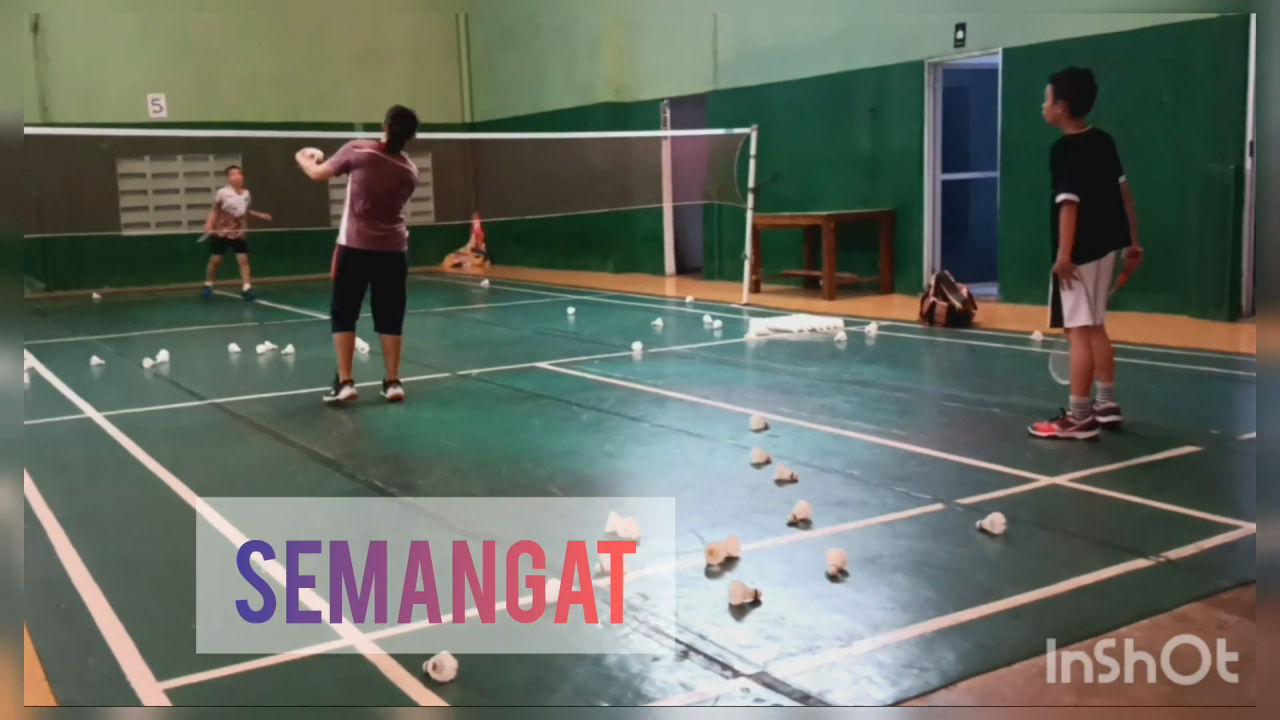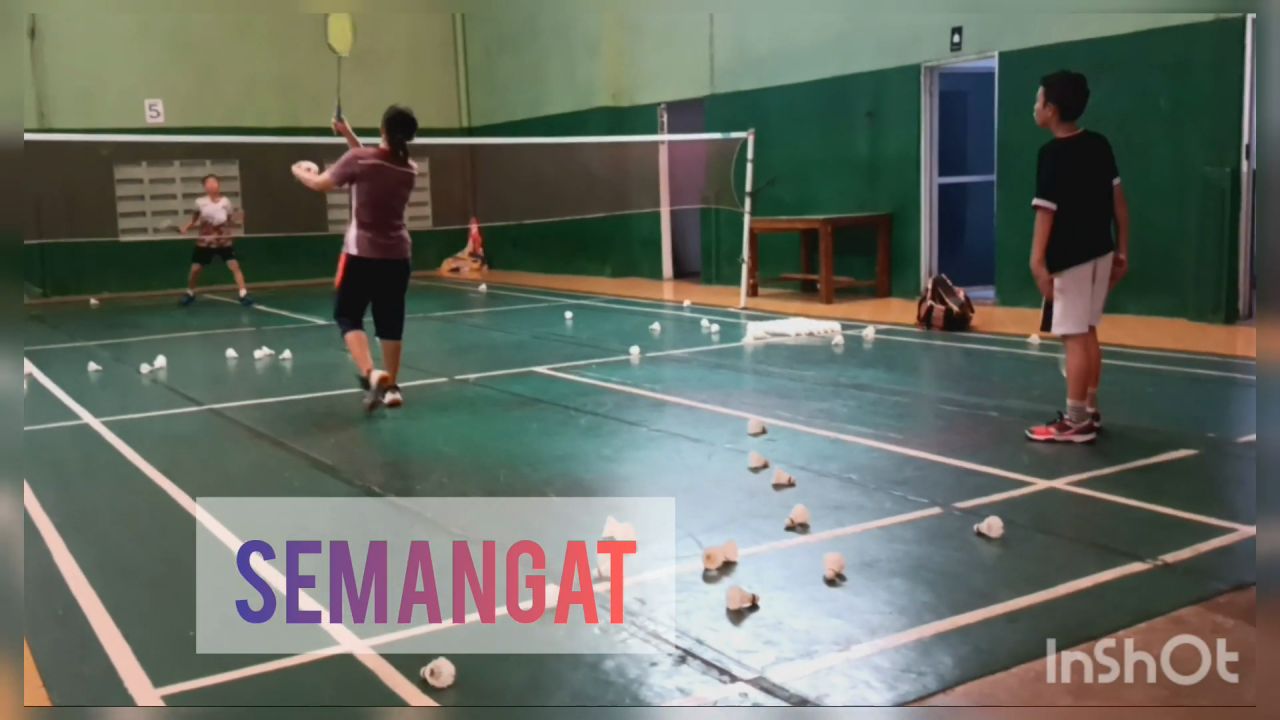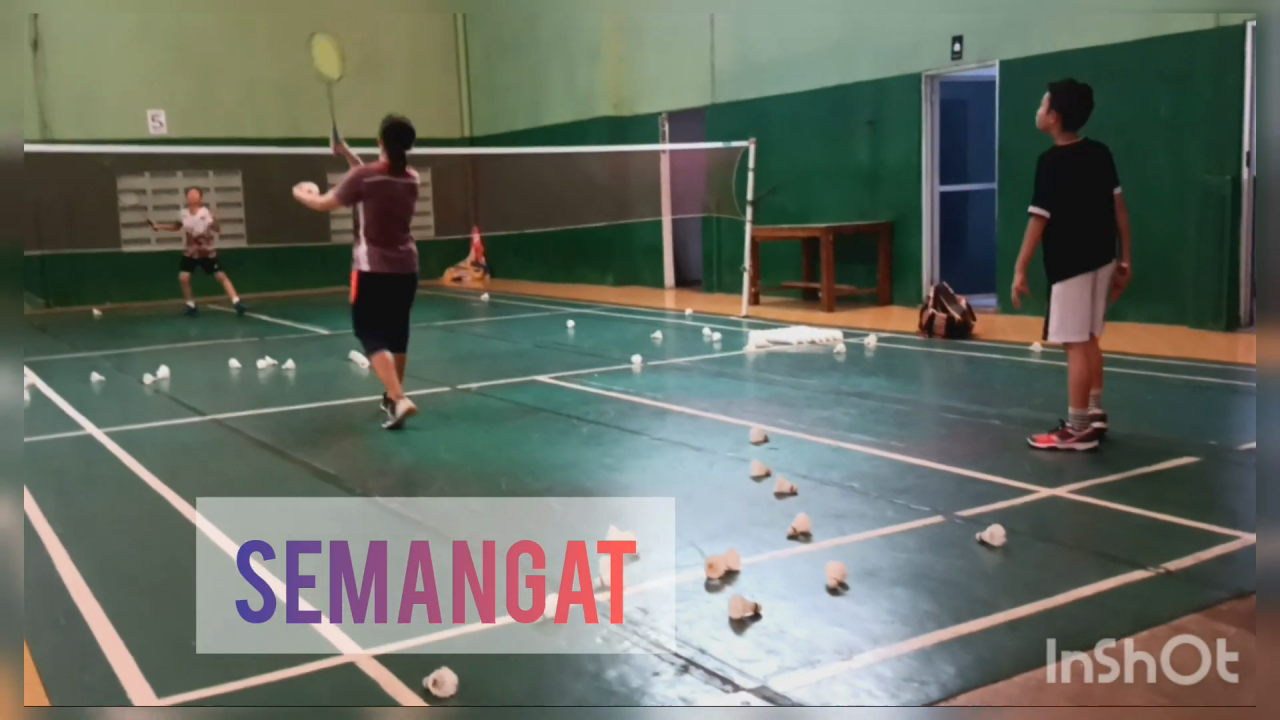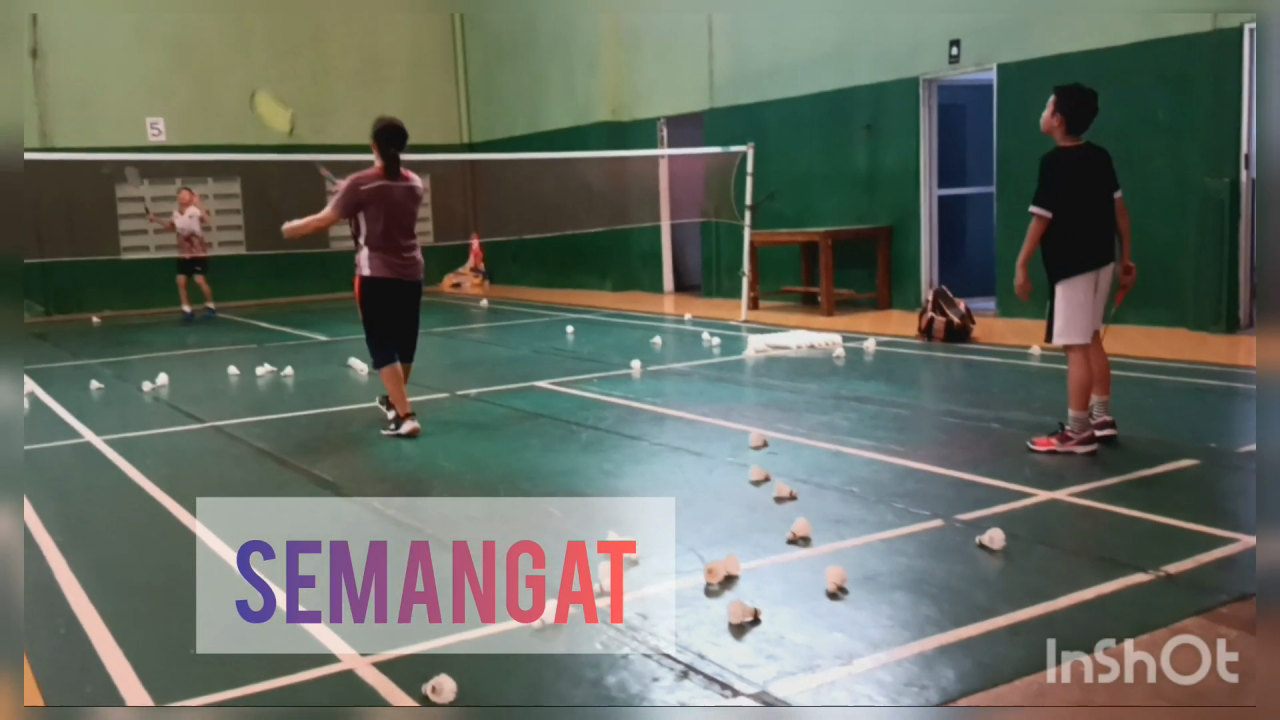
dt=0.2s
person 1, frame 1
left shoulder: (1064, 149)
right shoulder: (1104, 142)
left elbow: (1069, 206)
right elbow: (1123, 193)
left wrist: (1063, 255)
right wrist: (1132, 241)
left hip: (1080, 253)
right hip: (1105, 246)
left knee: (1077, 331)
right knee: (1094, 326)
left ankle: (1079, 417)
right ankle: (1106, 403)
person 1, frame 2
left shoulder: (1052, 153)
right shoulder: (1099, 144)
left elbow: (1046, 211)
right elbow: (1118, 199)
left wrist: (1037, 261)
right wrist: (1121, 249)
left hip: (1071, 257)
right hip: (1100, 251)
left knee: (1073, 337)
right knee: (1087, 331)
left ankle: (1076, 421)
right ankle: (1089, 409)
person 1, frame 3
left shoulder: (1051, 161)
right shoulder: (1100, 153)
left elbow: (1039, 219)
right elbow: (1119, 208)
left wrist: (1020, 270)
right wrist: (1124, 257)
left hip: (1071, 264)
right hip: (1101, 258)
left knee: (1075, 343)
right knee: (1089, 339)
left ankle: (1078, 429)
right ankle: (1095, 412)
person 1, frame 4
left shoulder: (1054, 162)
right shoulder: (1100, 157)
left elbow: (1041, 219)
right elbow: (1120, 209)
left wrist: (1021, 265)
right wrist: (1126, 257)
left hip: (1071, 265)
right hip: (1101, 260)
left knee: (1075, 346)
right knee: (1091, 339)
left ankle: (1078, 432)
right ankle: (1102, 417)
person 2, frame 1
left shoulder: (358, 150)
right shoulder: (410, 171)
left elbow: (319, 173)
left wrist: (304, 157)
left hip: (355, 246)
right hip: (393, 250)
left knee: (343, 314)
right knee: (390, 317)
left ankle: (344, 382)
right ankle: (392, 382)
person 2, frame 2
left shoulder: (359, 159)
right shoulder: (409, 170)
left elbow: (320, 183)
left wrist: (300, 170)
right wrist: (350, 136)
left hip: (362, 253)
right hip: (398, 255)
left knee: (348, 316)
right knee: (391, 321)
left ankle: (371, 374)
right ankle: (391, 387)
person 2, frame 3
left shoulder: (363, 177)
right shoulder: (412, 179)
left elbow: (325, 203)
left wrist: (301, 192)
right wrist: (348, 155)
left hip: (372, 268)
right hip: (406, 268)
left knee: (371, 336)
right knee: (397, 334)
left ankle: (399, 398)
right ankle: (394, 397)
person 2, frame 4
left shoulder: (360, 184)
right shoulder: (415, 184)
left elbow: (325, 220)
left wrist: (292, 227)
left hip: (376, 275)
right hip: (411, 274)
left knee: (383, 346)
right knee: (404, 343)
left ankle: (405, 416)
right ankle: (395, 400)
